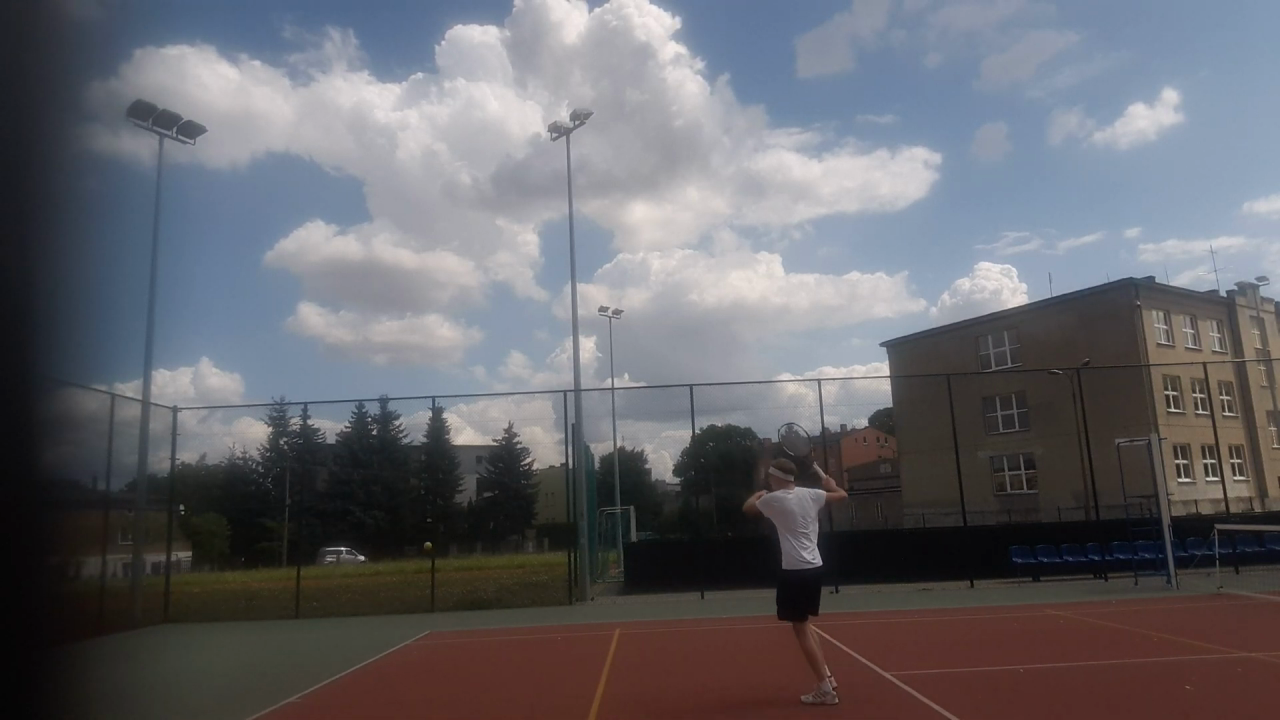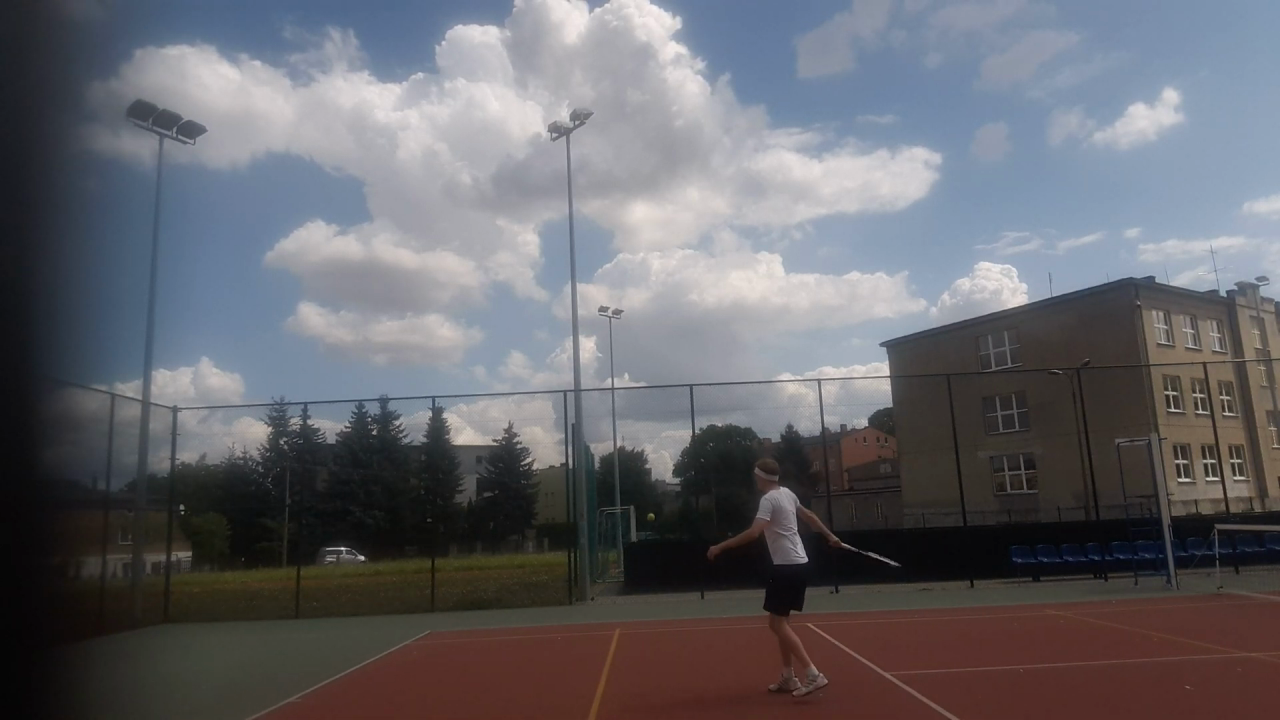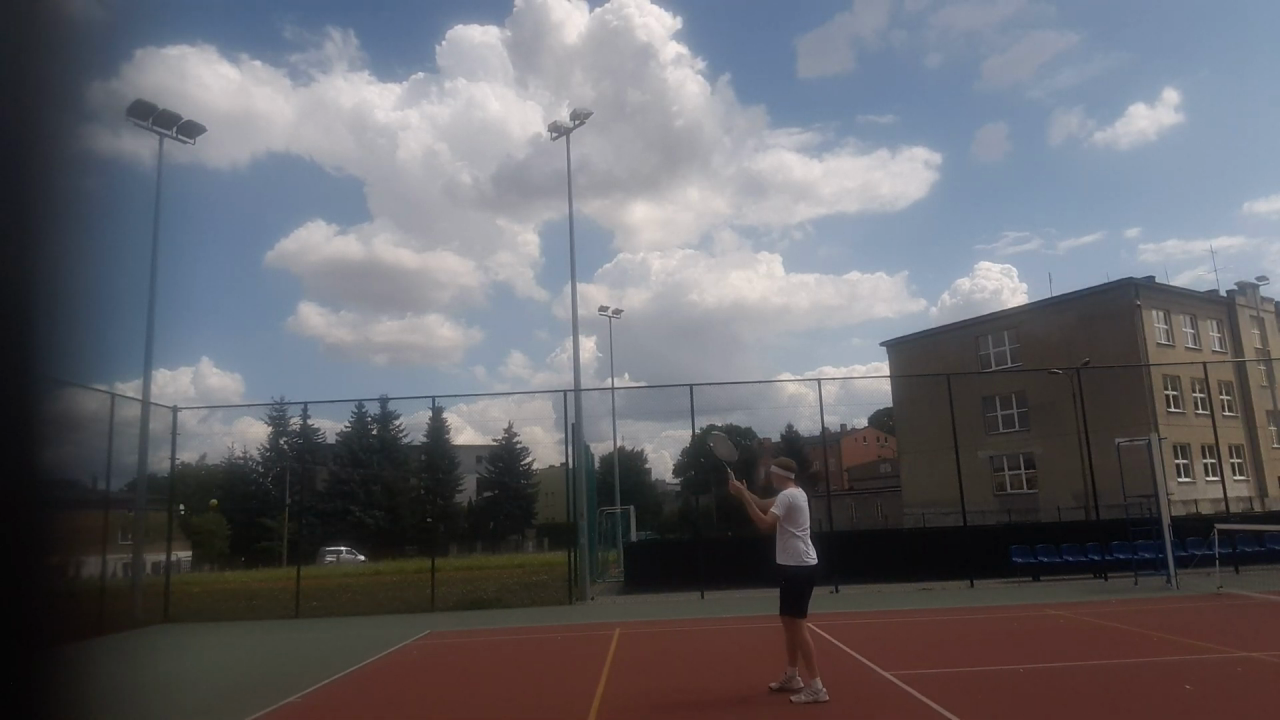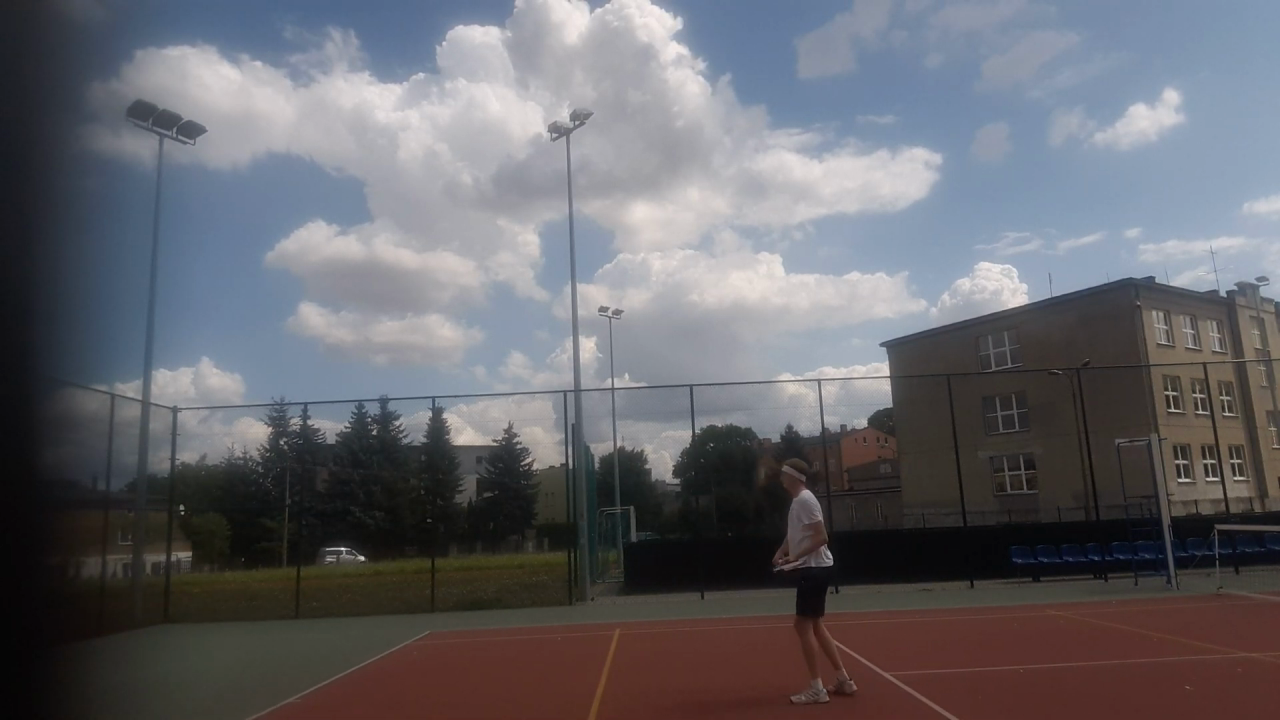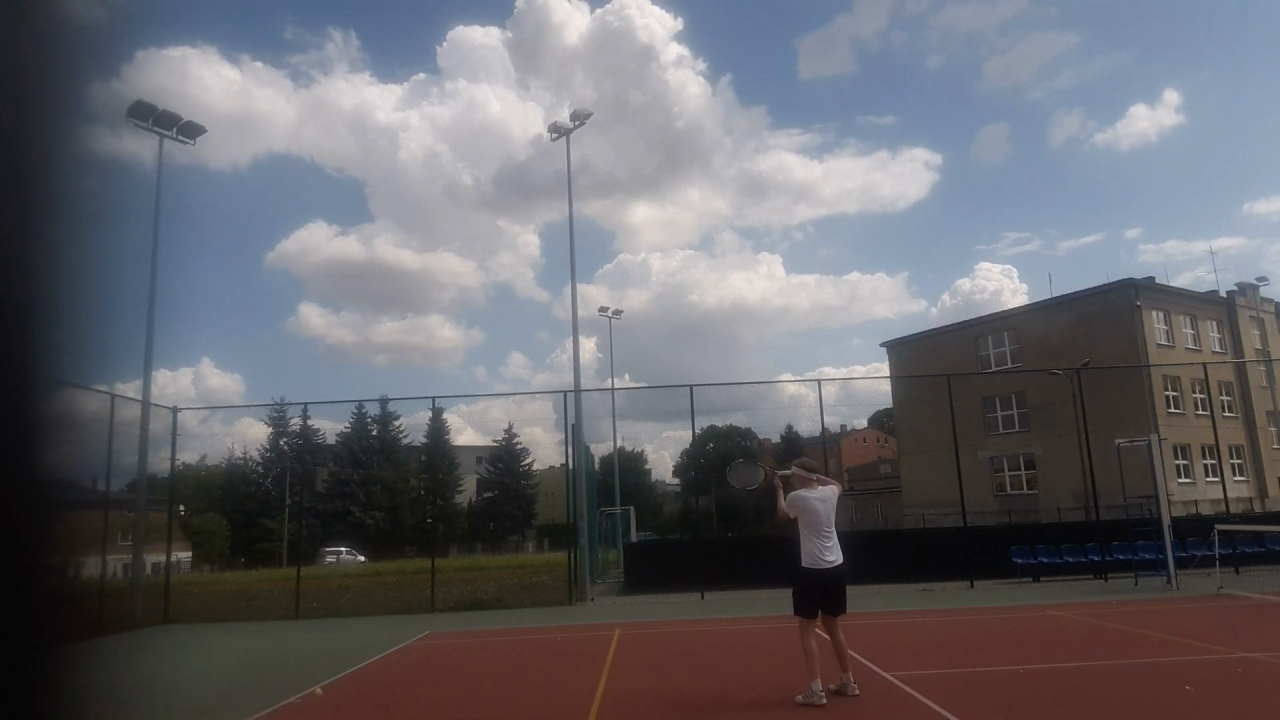
dt=0.4s
person 1, frame 1
left shoulder: (773, 499)
right shoulder: (811, 495)
left elbow: (748, 508)
right elbow: (841, 494)
left wrist: (760, 493)
right wrist: (826, 478)
left hip: (794, 571)
right hip: (814, 568)
left knee: (800, 631)
right knee: (804, 625)
left ankle: (825, 689)
right ankle: (825, 676)
person 1, frame 2
left shoulder: (769, 499)
right shoulder: (786, 494)
left elbow: (753, 533)
right elbow: (809, 516)
left wrist: (721, 547)
right wrist: (829, 535)
left hip: (786, 566)
right hip: (798, 564)
left knee: (777, 623)
right knee: (781, 621)
left ankle: (812, 674)
right ankle: (789, 678)
person 1, frame 3
left shoulder: (787, 496)
right shoulder: (794, 493)
left elbow: (765, 524)
right elbow: (765, 507)
left wrist: (743, 496)
right wrist: (743, 491)
left hip: (798, 567)
right hip: (801, 565)
left knee: (797, 625)
right knee: (790, 622)
left ankle: (816, 687)
right ankle: (791, 677)
person 1, frame 4
left shoulder: (806, 500)
right shoulder: (797, 500)
left elbow: (821, 538)
right elbow: (793, 537)
left wrist: (796, 556)
right wrist: (781, 553)
left hip: (815, 569)
right hip: (810, 569)
left knee: (802, 626)
right knee: (815, 626)
left ankle: (816, 688)
right ankle: (843, 679)
person 1, frame 5
left shoulder: (796, 497)
right shoulder: (831, 492)
left elbow: (782, 513)
left wrist: (779, 488)
right wrist: (815, 476)
left hip: (813, 571)
right hip: (836, 567)
left knee: (807, 629)
right knee: (832, 625)
left ankle: (815, 690)
right ankle: (848, 682)
